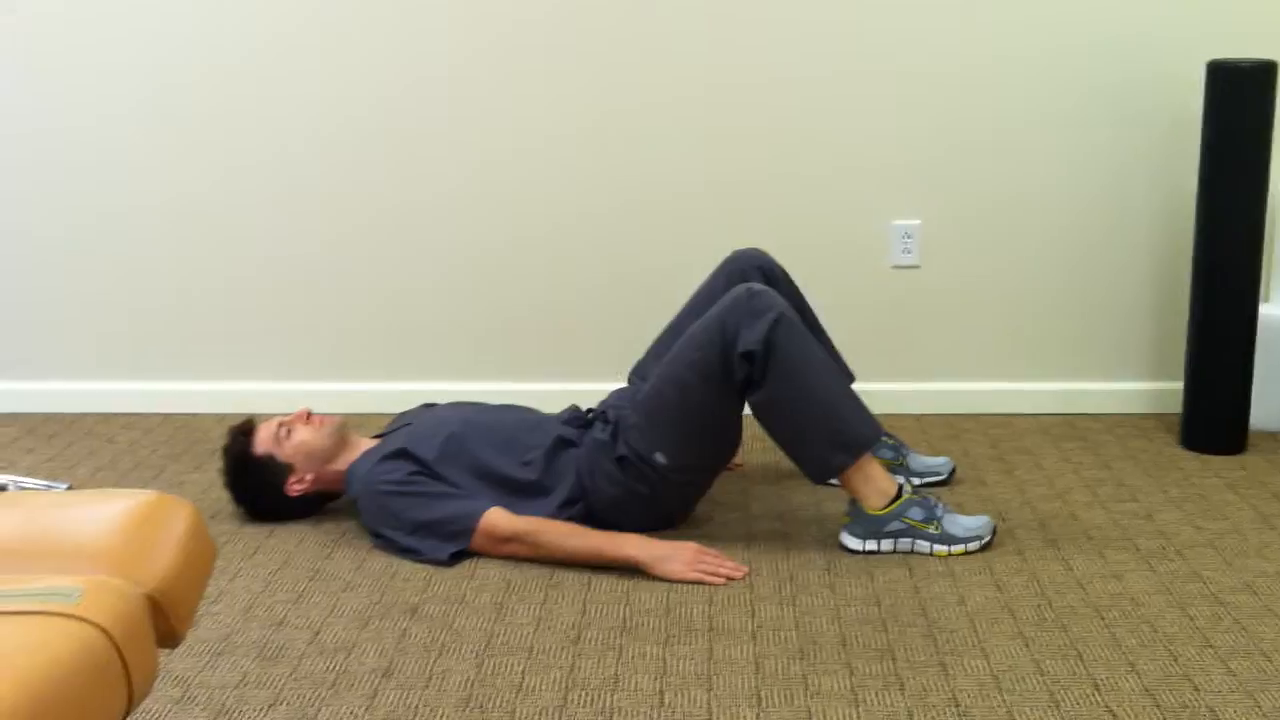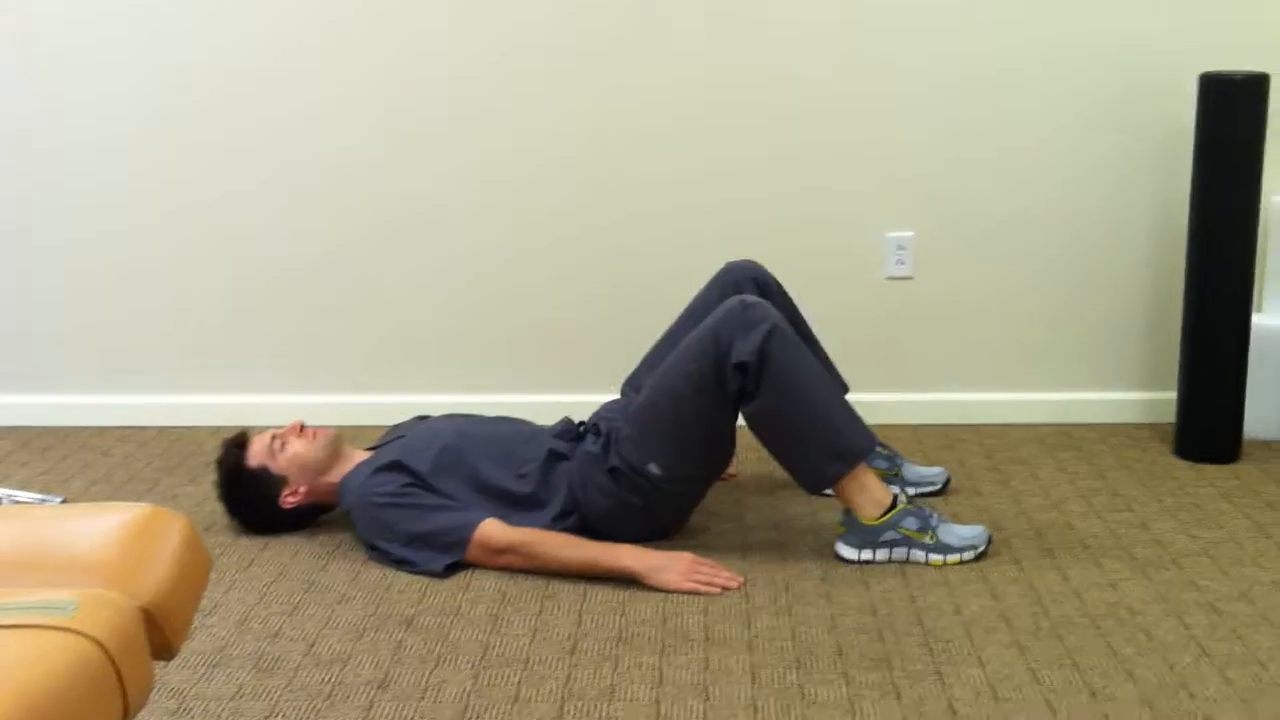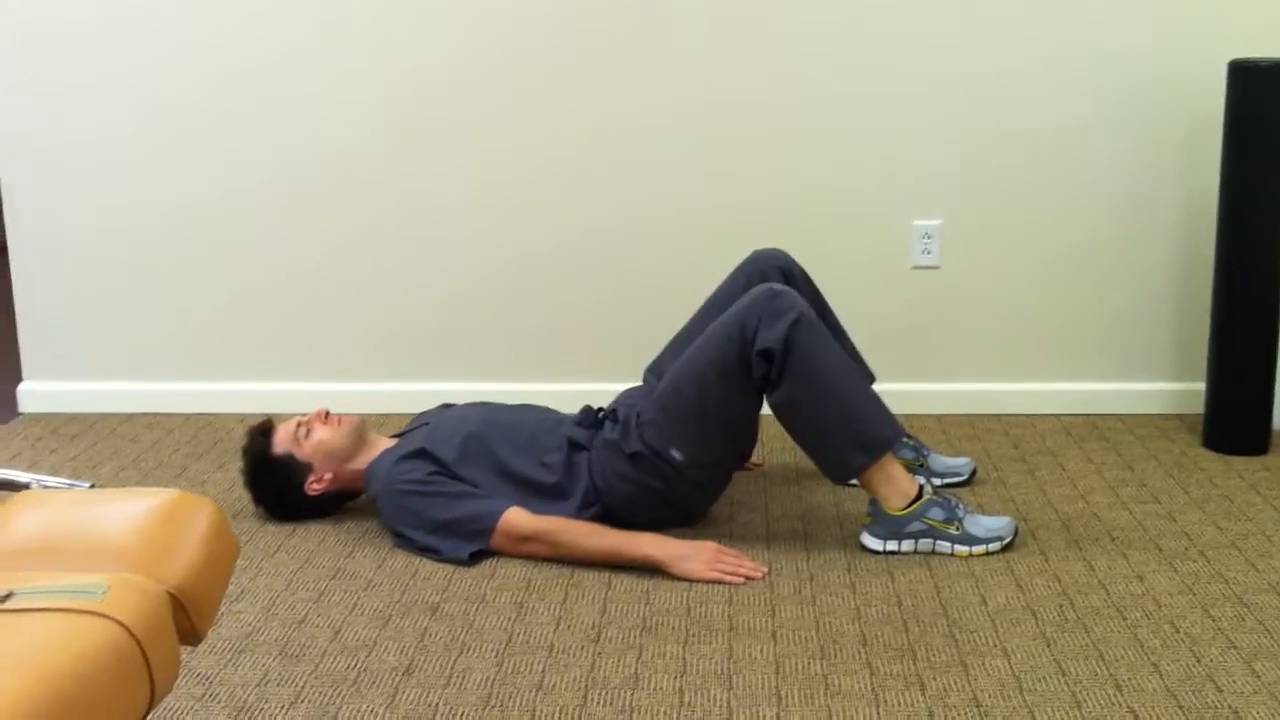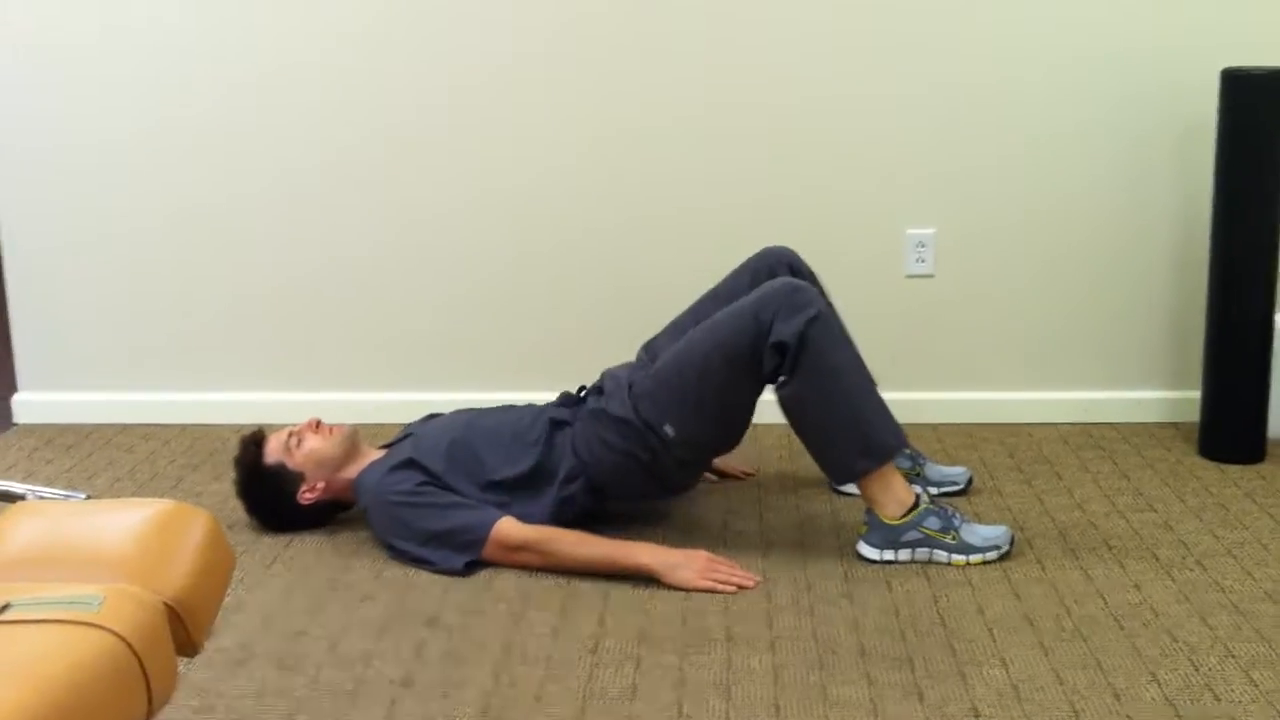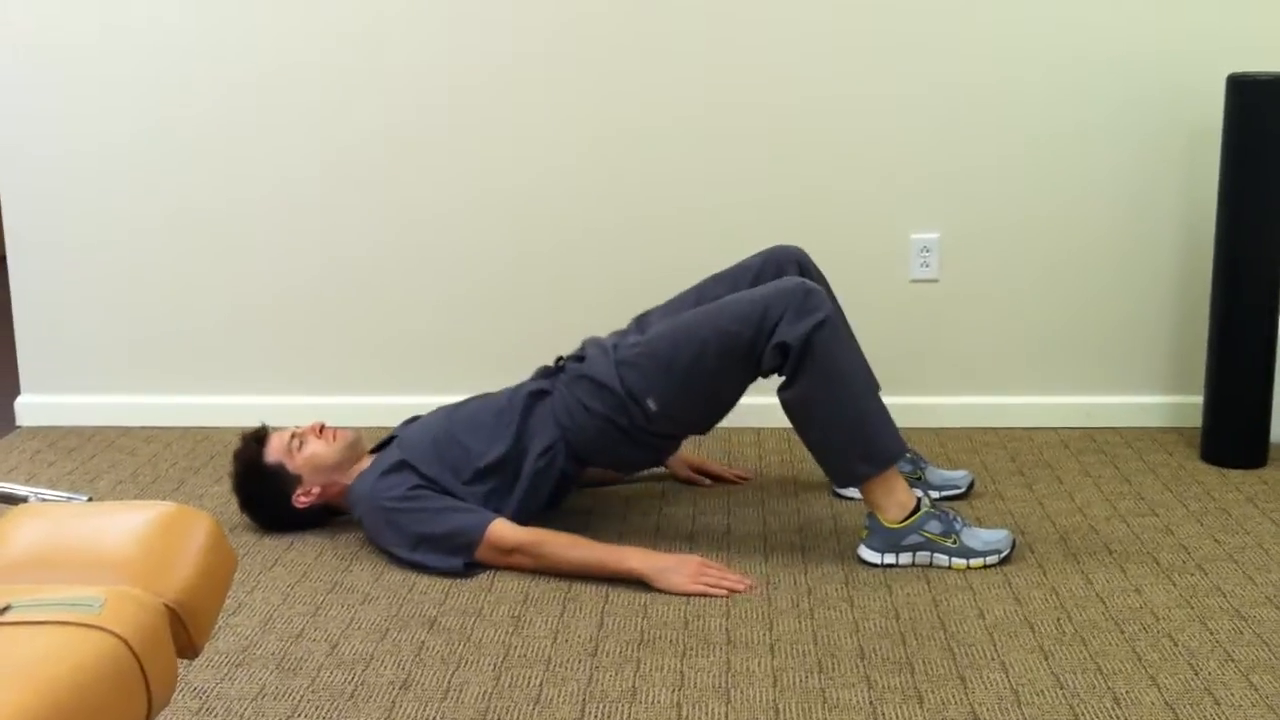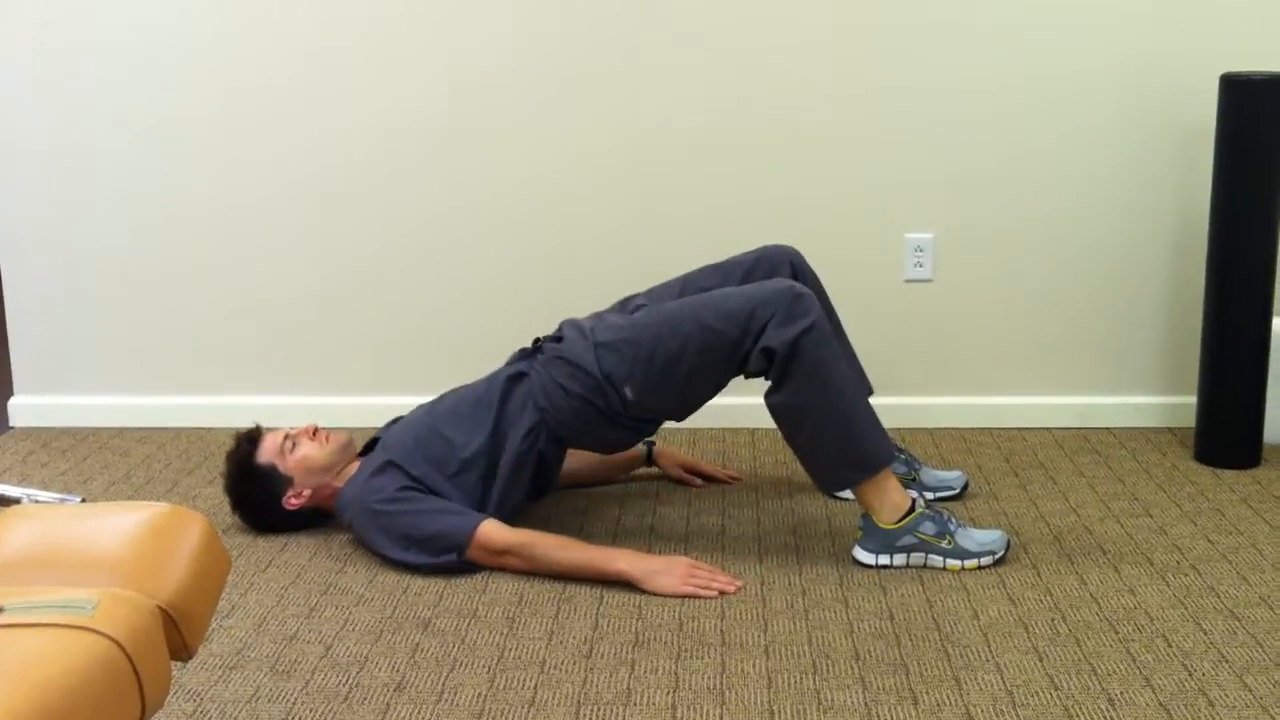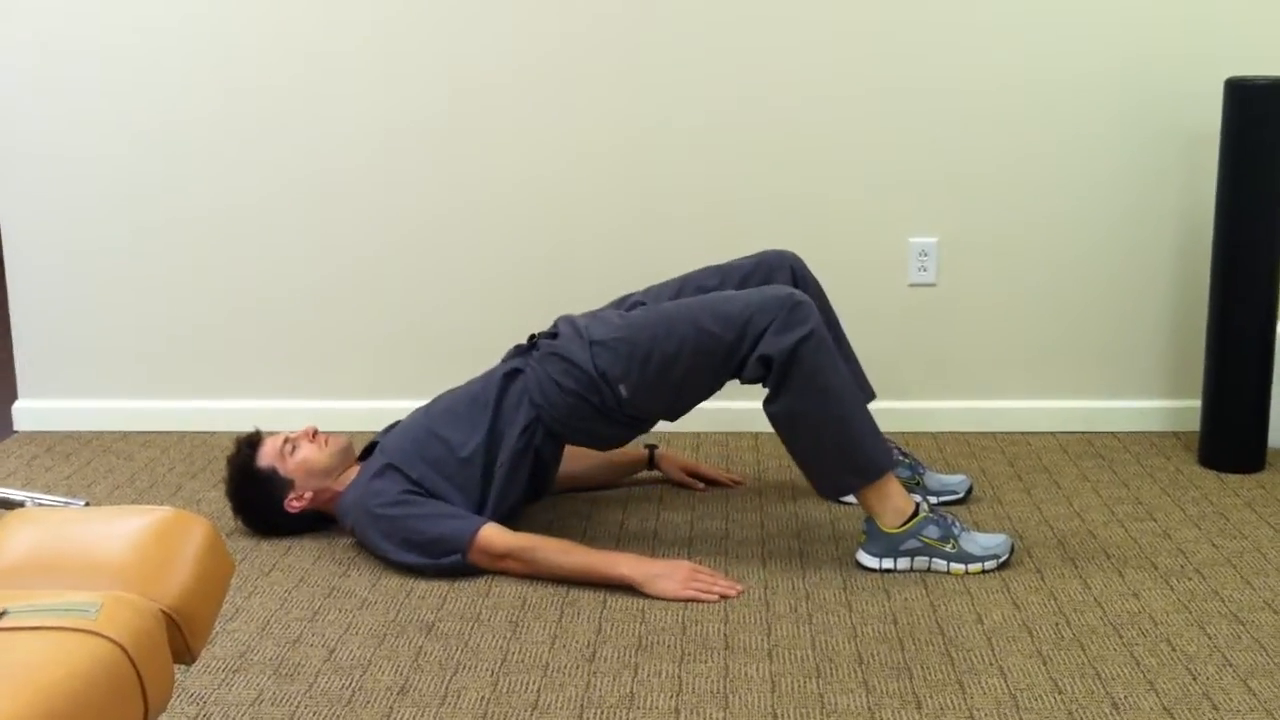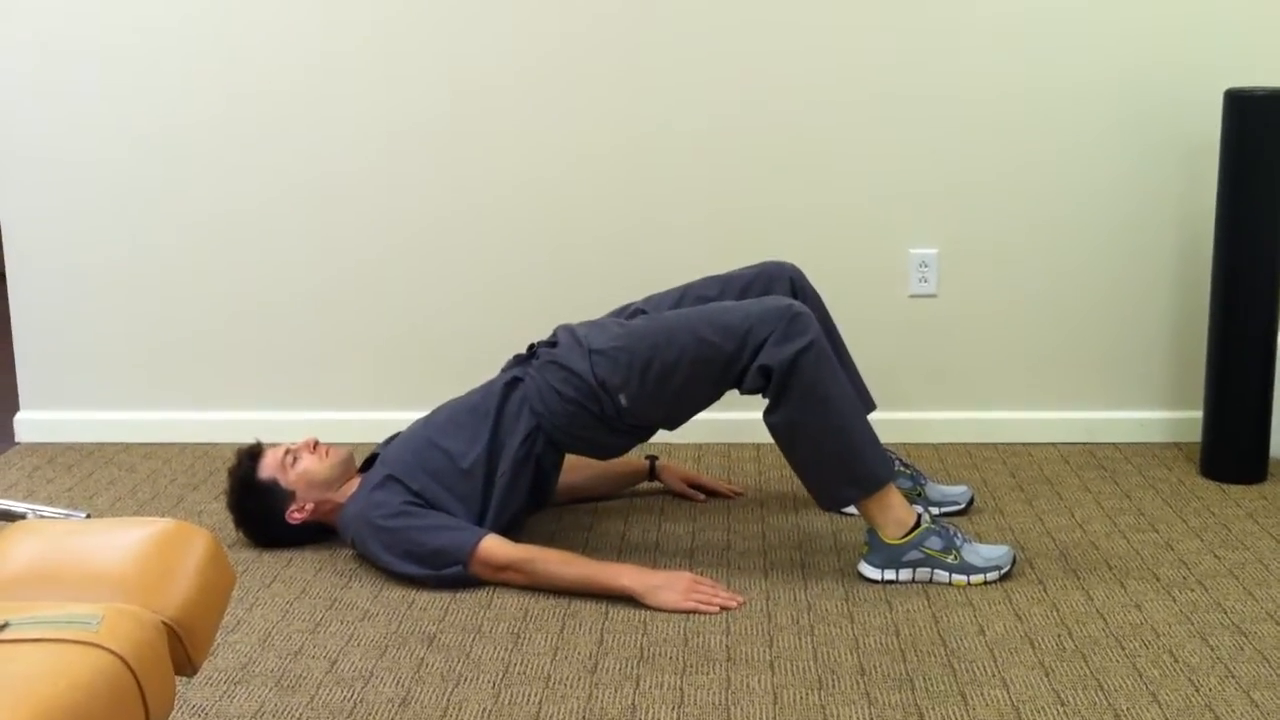
dt=0.3s
person 1, frame 1
left shoulder: (403, 434)
right shoulder: (381, 488)
right elbow: (507, 533)
left wrist: (692, 422)
right wrist: (645, 551)
left hip: (608, 425)
right hip: (624, 475)
left knee: (749, 269)
right knee: (753, 315)
left ankle: (863, 445)
right ankle: (881, 506)
person 1, frame 2
left shoulder: (397, 443)
right shoulder: (375, 499)
right elbow: (501, 545)
left wrist: (691, 434)
right wrist: (640, 561)
left hip: (603, 439)
right hip: (617, 490)
left knee: (744, 283)
right knee: (746, 328)
left ankle: (857, 454)
right ankle: (875, 516)
person 1, frame 3
left shoulder: (421, 433)
right shoulder: (400, 487)
right elbow: (525, 532)
left wrist: (707, 426)
right wrist: (664, 550)
left hip: (623, 423)
right hip: (638, 475)
left knee: (770, 271)
right knee: (772, 315)
left ankle: (883, 444)
right ankle: (900, 505)
person 1, frame 4
left shoulder: (408, 448)
right shoulder: (391, 498)
right elbow: (519, 543)
left wrist: (675, 450)
right wrist: (657, 559)
left hip: (608, 411)
right hip: (617, 444)
left knee: (777, 270)
right knee: (791, 309)
left ankle: (875, 454)
right ankle: (896, 514)
person 1, frame 5
left shoulder: (399, 452)
right shoulder: (383, 501)
right elbow: (513, 545)
left wrist: (660, 454)
right wrist: (650, 565)
left hip: (596, 378)
right hip: (600, 409)
left knee: (784, 268)
right knee: (795, 310)
left ankle: (877, 456)
right ankle: (897, 518)
person 1, frame 6
left shoulder: (387, 453)
right shoulder: (373, 503)
right elbow: (502, 546)
left wrist: (649, 455)
right wrist: (637, 567)
left hip: (577, 363)
left knee: (778, 269)
right knee: (783, 313)
left ankle: (869, 456)
right ankle: (892, 520)
person 1, frame 7
left shoulder: (386, 458)
right shoulder: (374, 507)
right elbow: (501, 549)
left wrist: (649, 460)
right wrist: (639, 570)
left knee: (779, 274)
right knee: (781, 321)
left ankle: (870, 457)
right ankle: (895, 523)
person 1, frame 8
left shoulder: (386, 469)
right shoulder: (376, 520)
right elbow: (503, 561)
left wrist: (651, 468)
right wrist: (638, 582)
left knee: (777, 285)
right knee: (782, 329)
left ankle: (870, 468)
right ankle: (897, 533)
